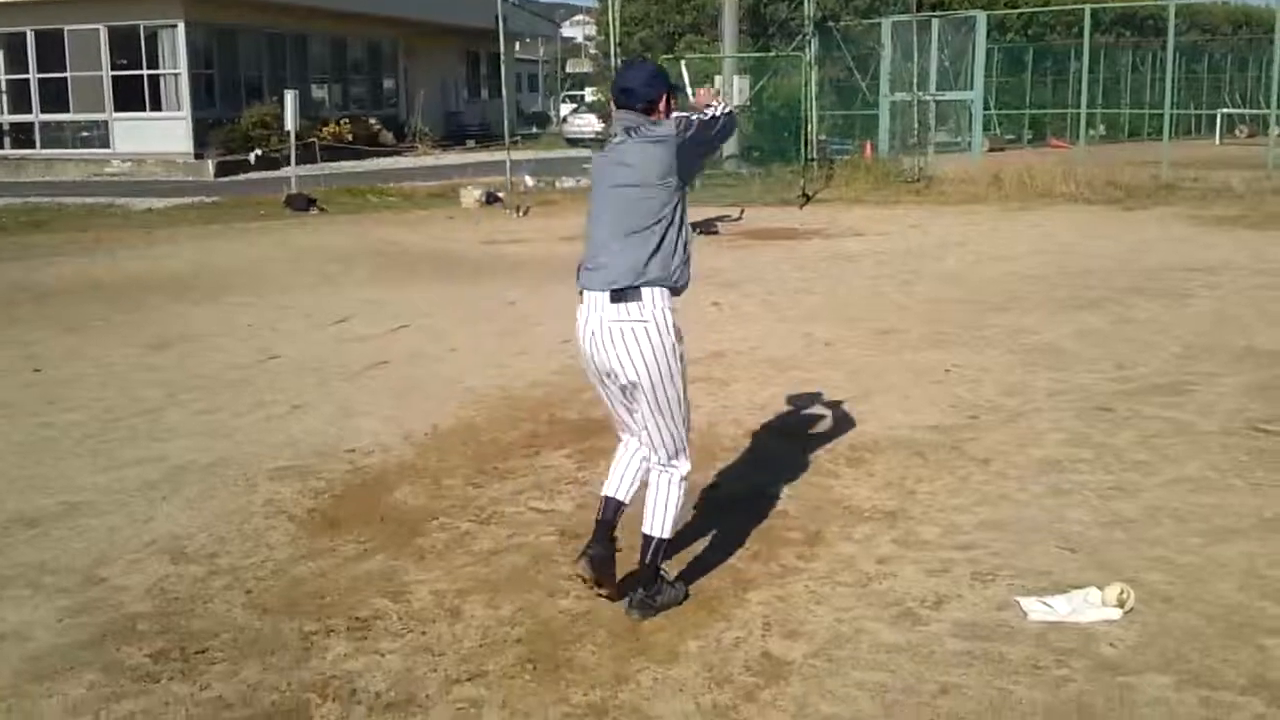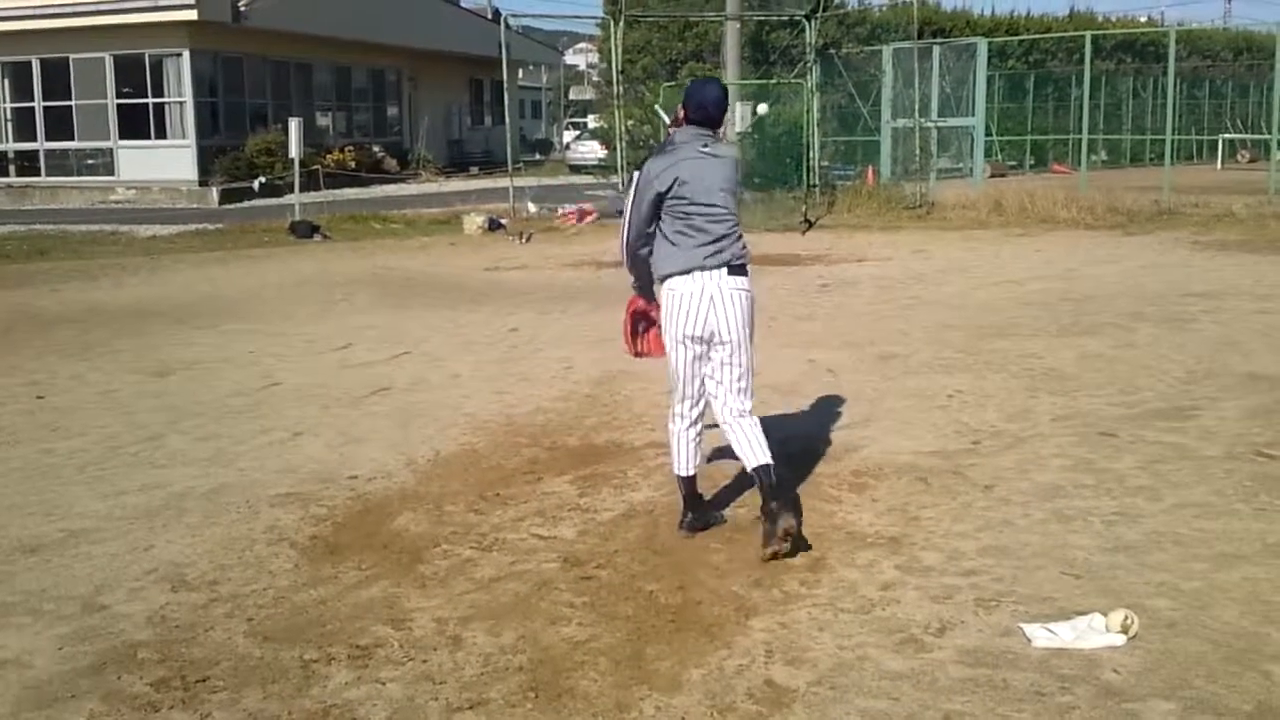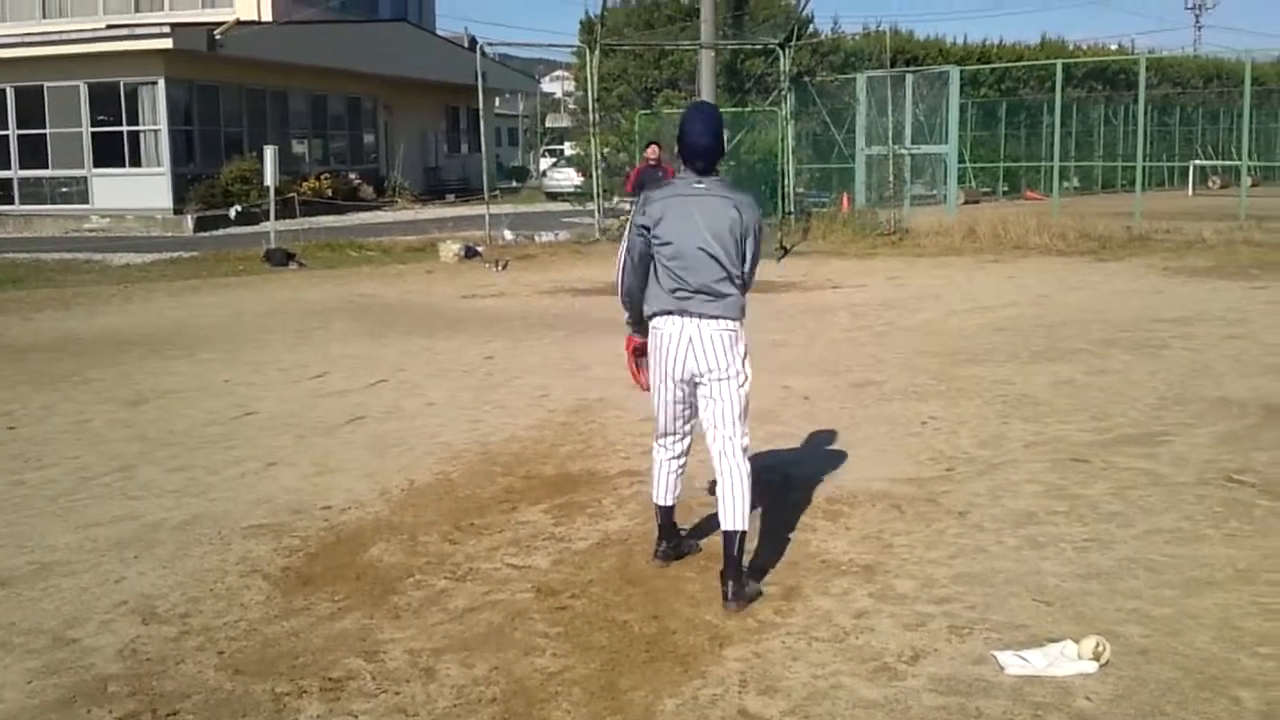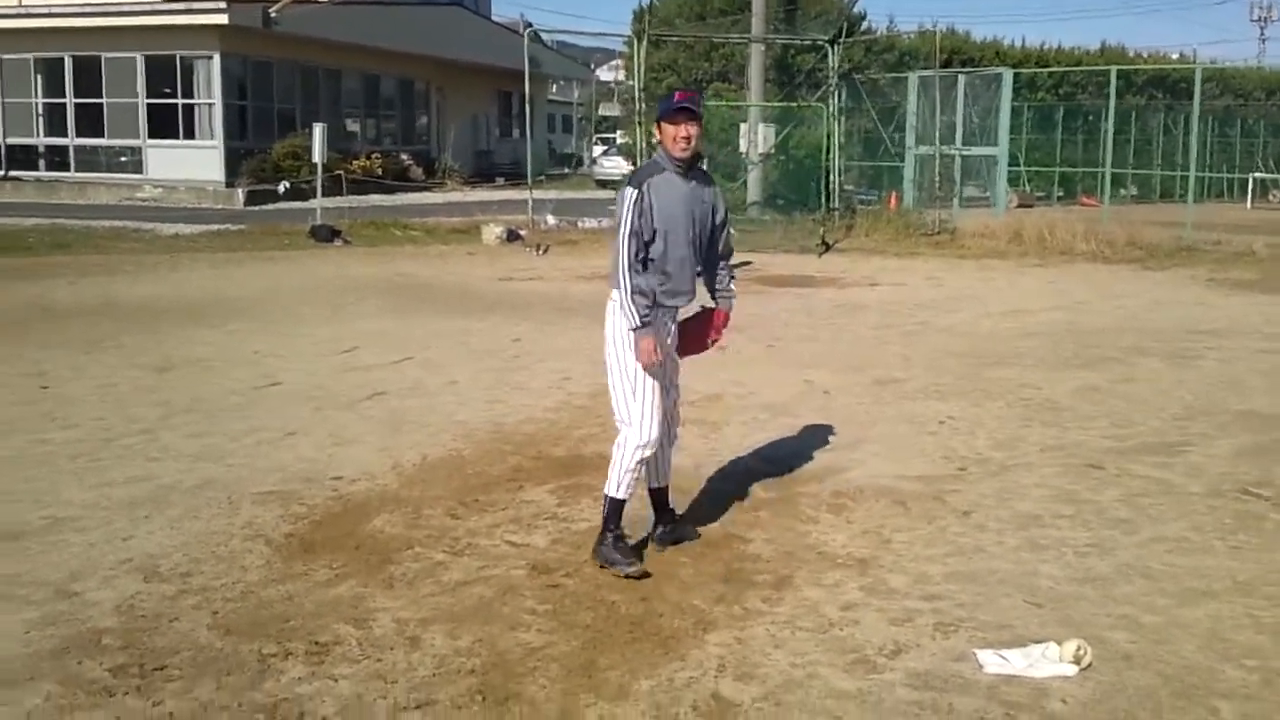
dt=1s
person 1, frame 1
left shoulder: (606, 153)
right shoulder: (664, 144)
right elbow: (719, 123)
left wrist: (692, 118)
right wrist: (710, 109)
left hip: (594, 317)
right hip: (642, 318)
left knee: (636, 438)
right knee: (668, 458)
left ankle: (600, 547)
right ankle: (648, 583)
person 1, frame 2
left shoulder: (658, 165)
right shoulder: (728, 161)
left elbow: (636, 236)
left wrist: (644, 288)
left hip: (683, 290)
right hip: (733, 288)
left knee: (685, 406)
right knee: (735, 405)
left ankle: (692, 507)
right ankle: (776, 500)
person 1, frame 3
left shoulder: (651, 204)
right shoulder: (742, 207)
left elbow: (630, 276)
right elbow: (745, 277)
left wrist: (638, 326)
left hip: (666, 333)
right hip: (722, 336)
left knee: (669, 443)
right knee: (730, 453)
left ankle: (667, 539)
right ankle: (734, 577)
person 1, frame 4
left shoulder: (707, 186)
right shoulder: (644, 185)
left elbow: (716, 249)
right elbow: (628, 260)
left wrist: (723, 298)
right wrist: (641, 328)
left hip: (668, 316)
right hip: (637, 318)
left knee: (664, 425)
right knee: (640, 429)
left ankle: (664, 520)
right ankle: (610, 534)
